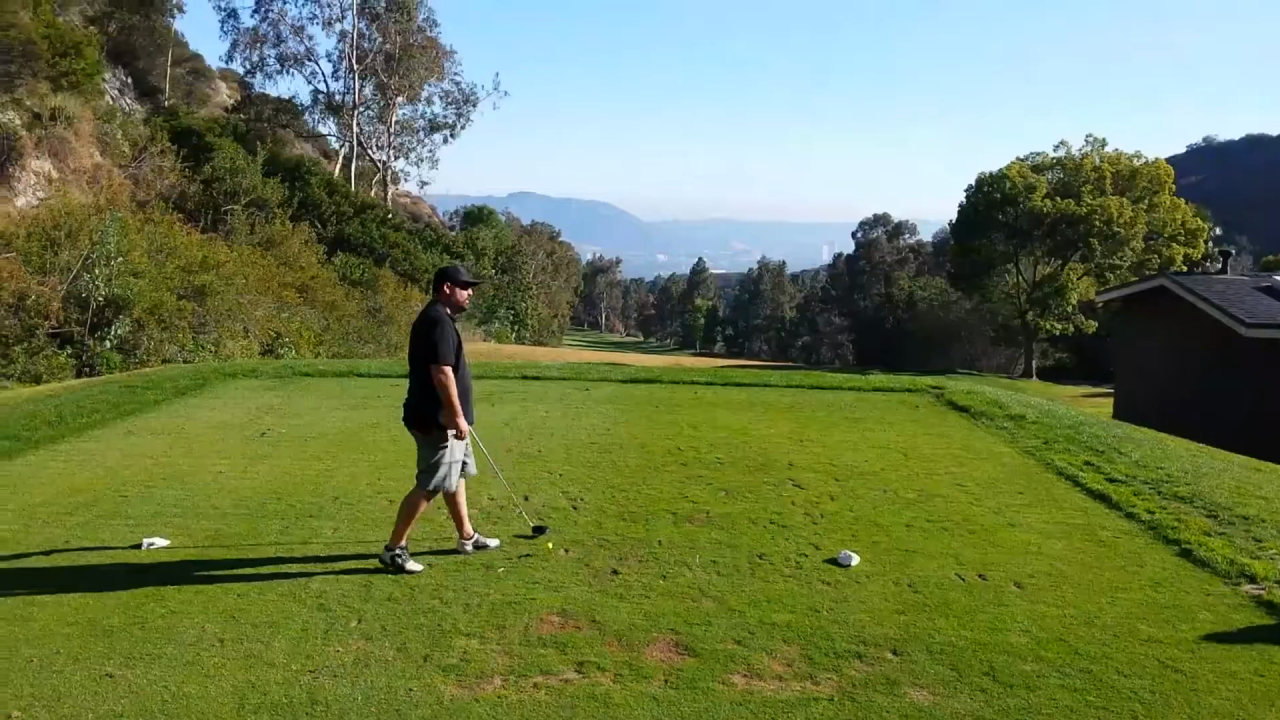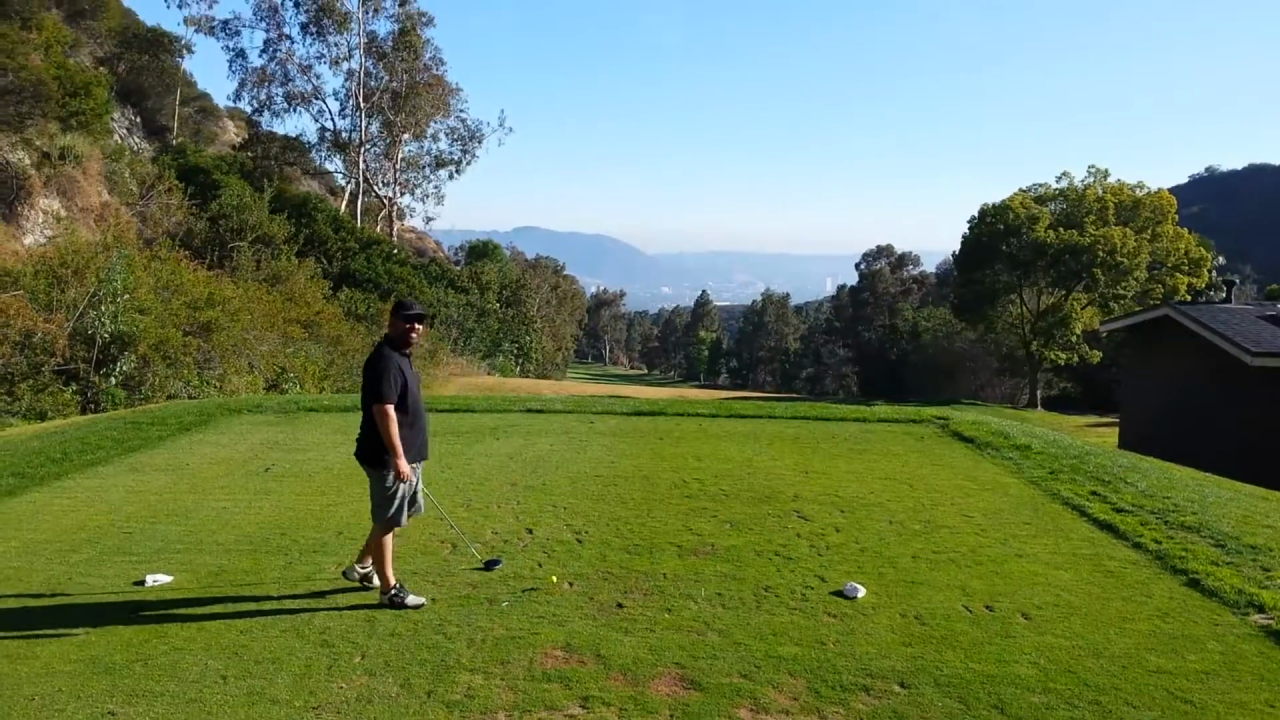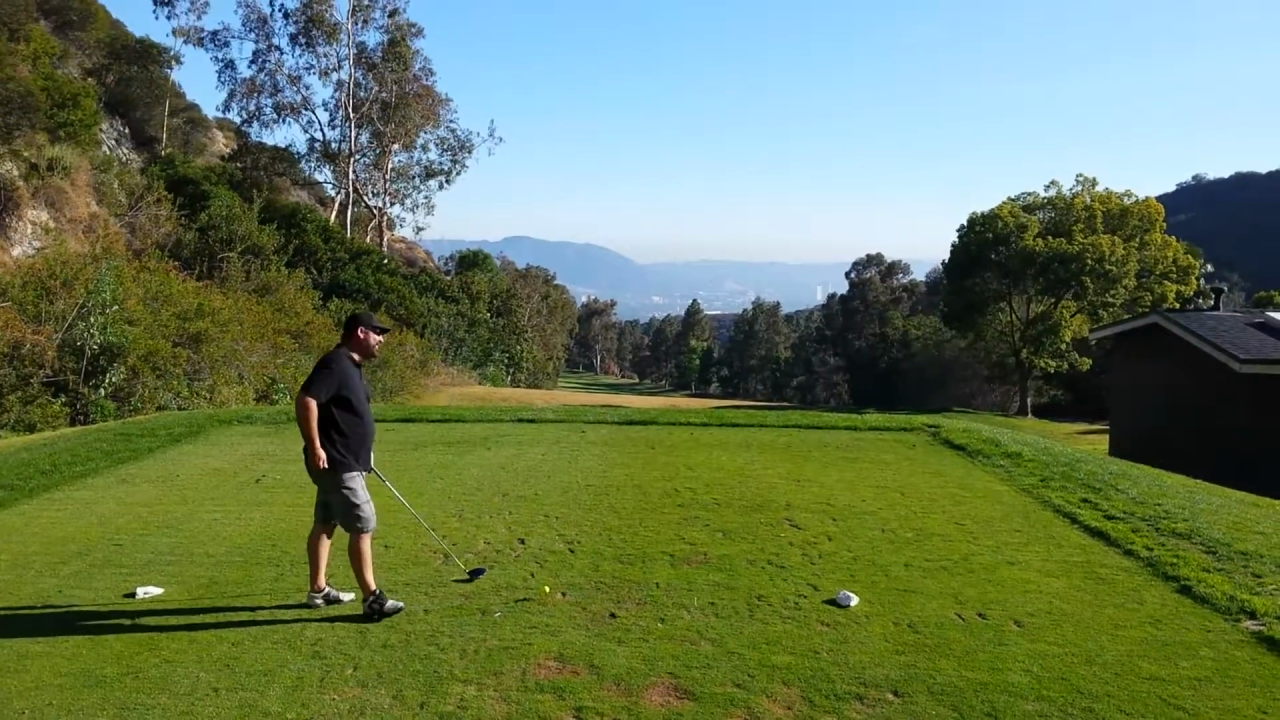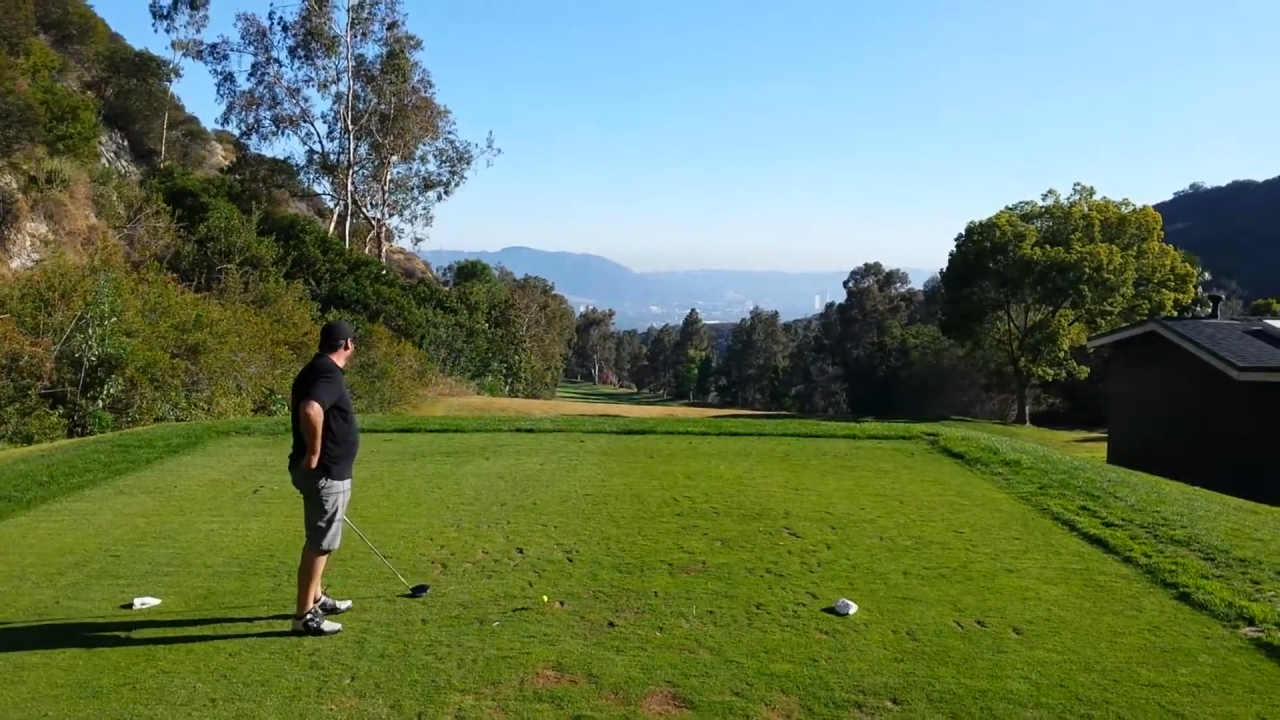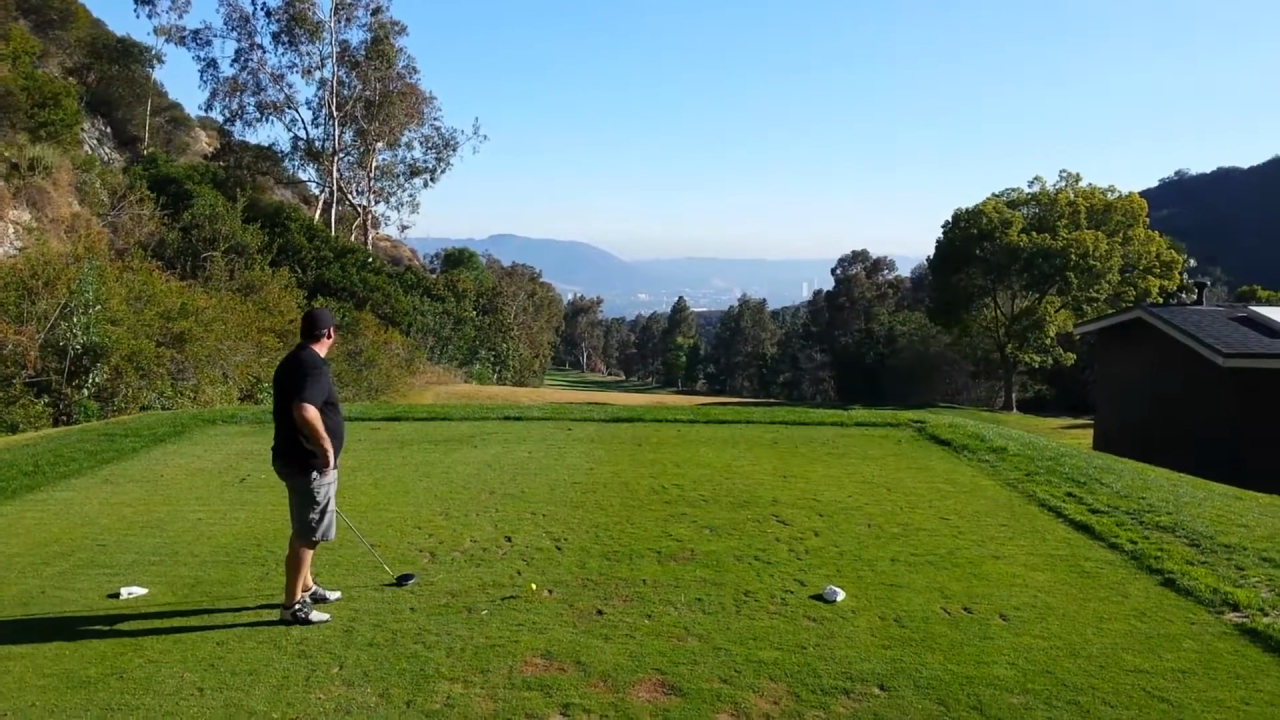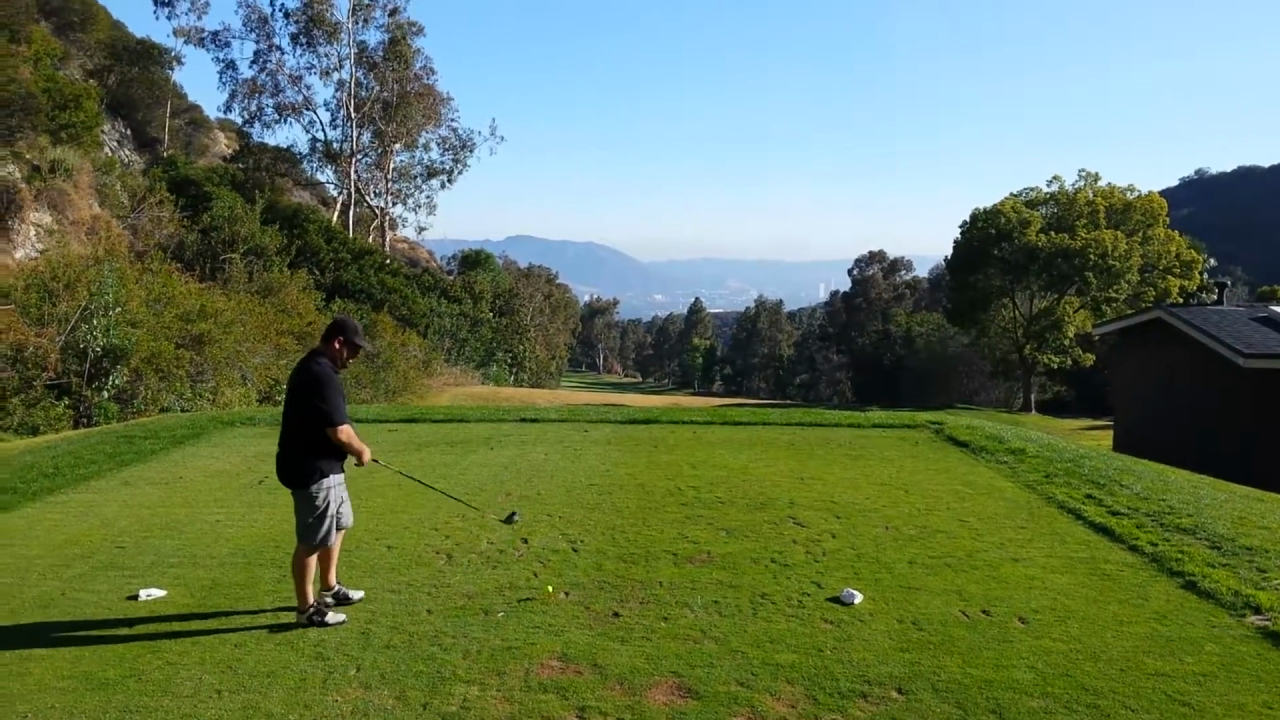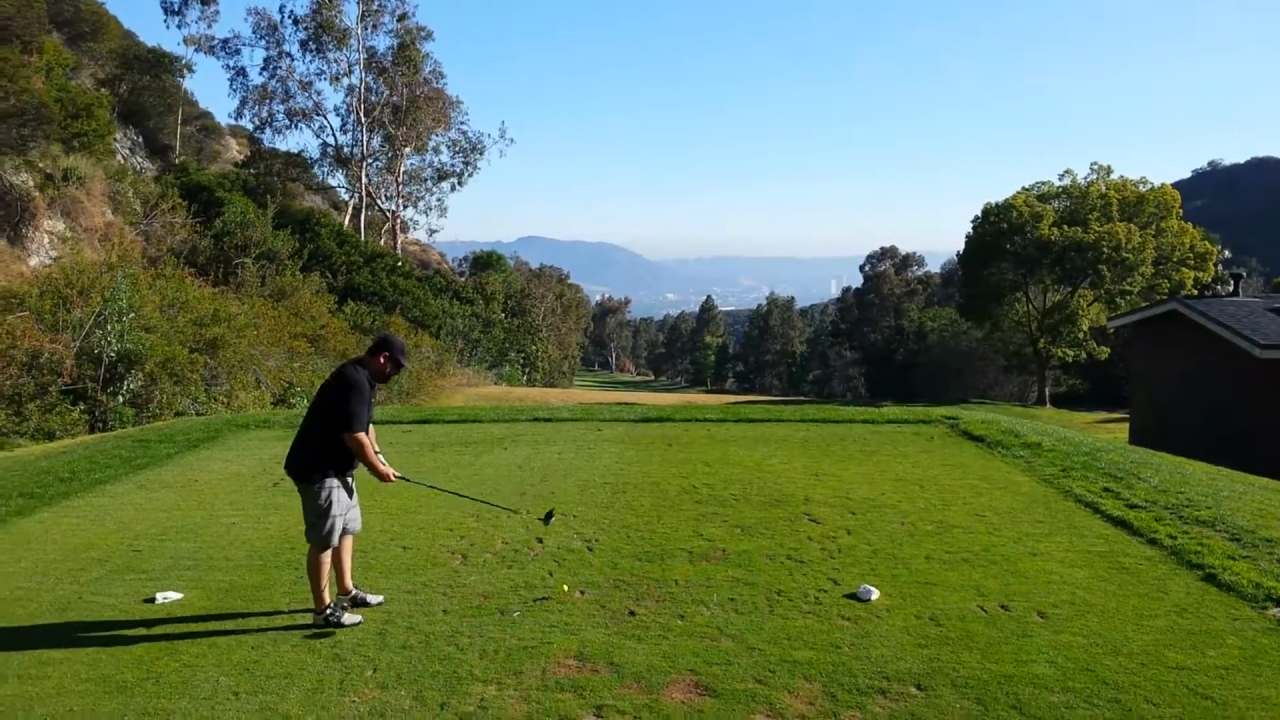
dt=0.5s
person 1, frame 1
left shoulder: (435, 318)
right shoulder: (438, 322)
right elbow: (442, 373)
left wrist: (457, 415)
right wrist: (457, 416)
left hip: (441, 418)
right hip: (436, 421)
left knee: (456, 476)
right knee: (430, 486)
left ankle: (467, 536)
right ankle: (393, 548)
person 1, frame 2
left shoulder: (401, 355)
right shoulder: (386, 359)
right elbow: (384, 410)
right wrist: (398, 457)
left hip: (404, 454)
right hip: (388, 456)
left knee: (389, 518)
right knee: (388, 521)
left ankle: (362, 565)
right ankle: (390, 590)
person 1, frame 3
left shoulder: (351, 366)
right shoulder: (335, 364)
right elbow: (305, 400)
left wrist: (364, 451)
right wrist: (315, 447)
left hip: (345, 461)
right hip: (337, 463)
left knee: (325, 525)
right knee: (362, 527)
left ankle: (319, 589)
right ankle: (372, 597)
person 1, frame 4
left shoulder: (314, 370)
right shoulder: (329, 373)
right elbow: (310, 410)
right wrist: (314, 453)
left hip: (322, 472)
right hip: (325, 473)
left knee: (317, 540)
right knee: (320, 544)
left ankle: (316, 599)
right ankle: (304, 615)
person 1, frame 5
left shoulder: (292, 362)
right shoulder: (313, 366)
right elbow: (305, 411)
right wrist: (326, 448)
left hip: (294, 459)
right hip: (311, 464)
left knee: (305, 531)
right knee: (308, 535)
left ankle: (307, 589)
right ankle: (292, 605)
person 1, frame 6
left shoulder: (315, 367)
right shoulder: (322, 375)
right elbow: (338, 432)
left wrist: (355, 446)
right wrist: (360, 450)
left hip: (322, 466)
right hip: (314, 469)
left knee: (337, 524)
right knee: (312, 540)
left ankle: (329, 588)
right ankle: (306, 609)
person 1, frame 7
left shoulder: (361, 378)
right shoulder: (354, 382)
left elbow: (365, 425)
right elbow: (355, 437)
left wrist: (377, 455)
right wrist: (378, 469)
left hip: (336, 468)
right hip: (319, 470)
left knee: (346, 529)
right knee: (324, 540)
left ankle: (346, 592)
right ankle: (323, 610)
